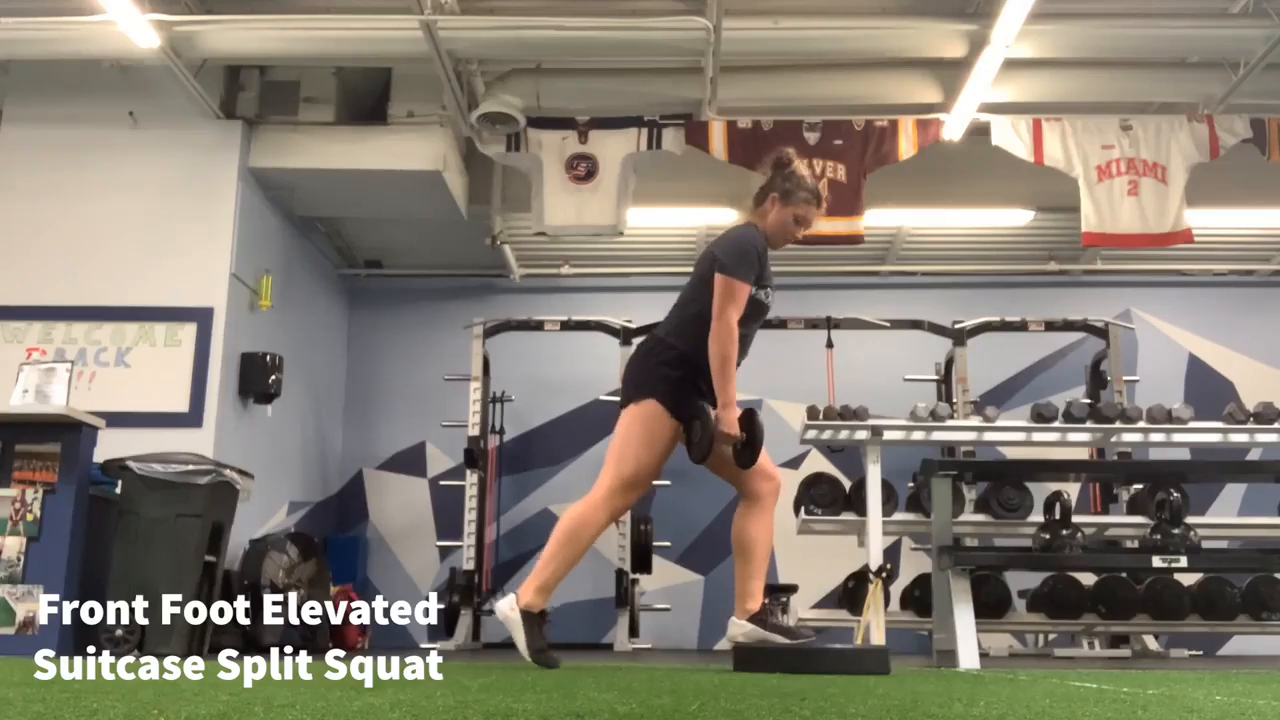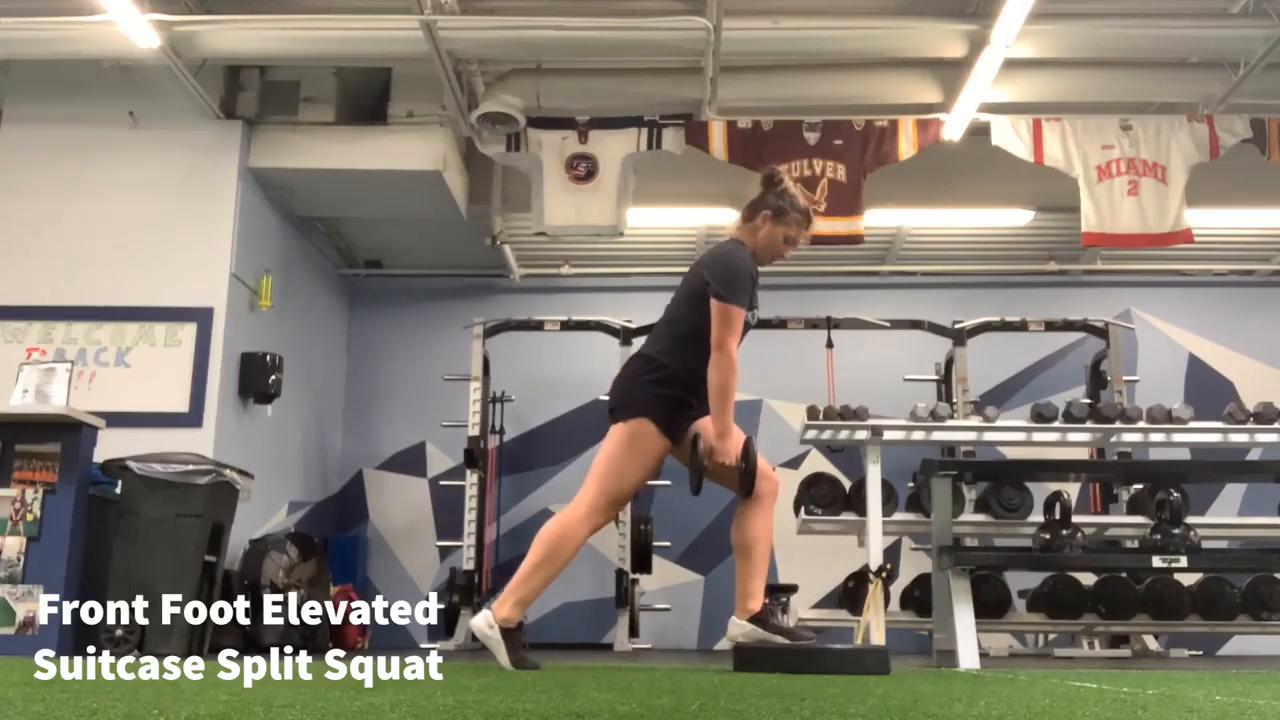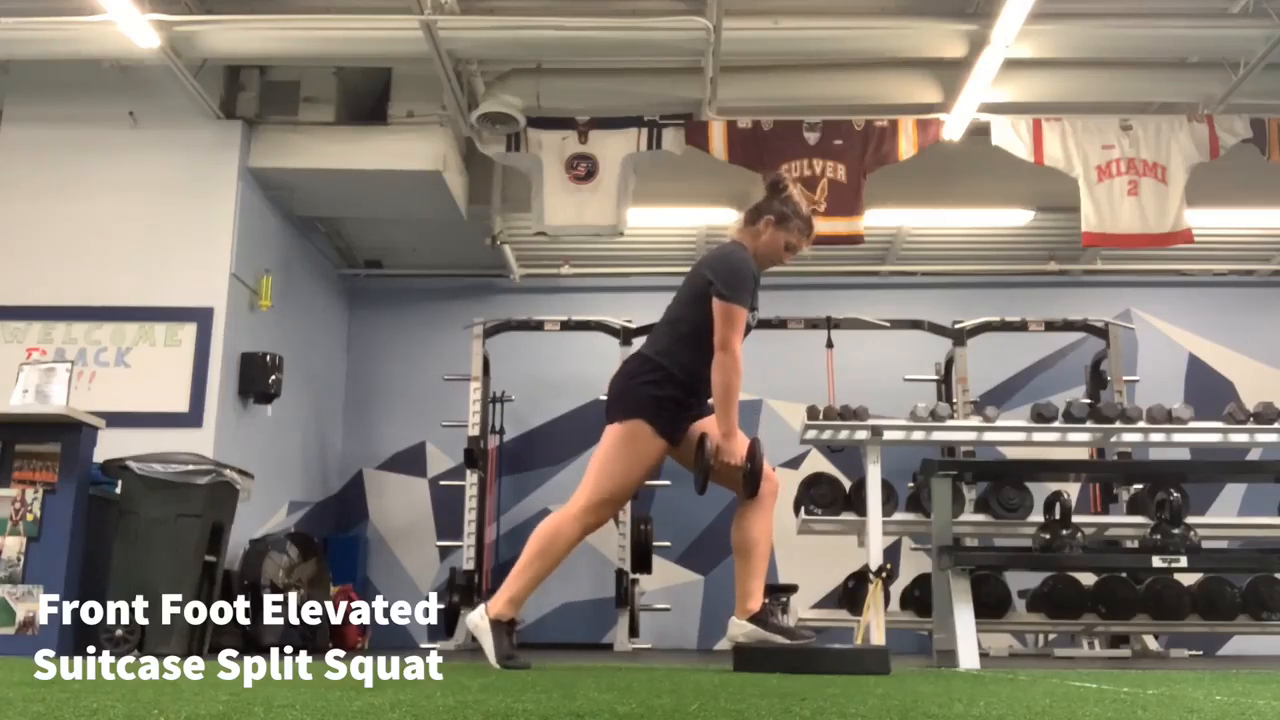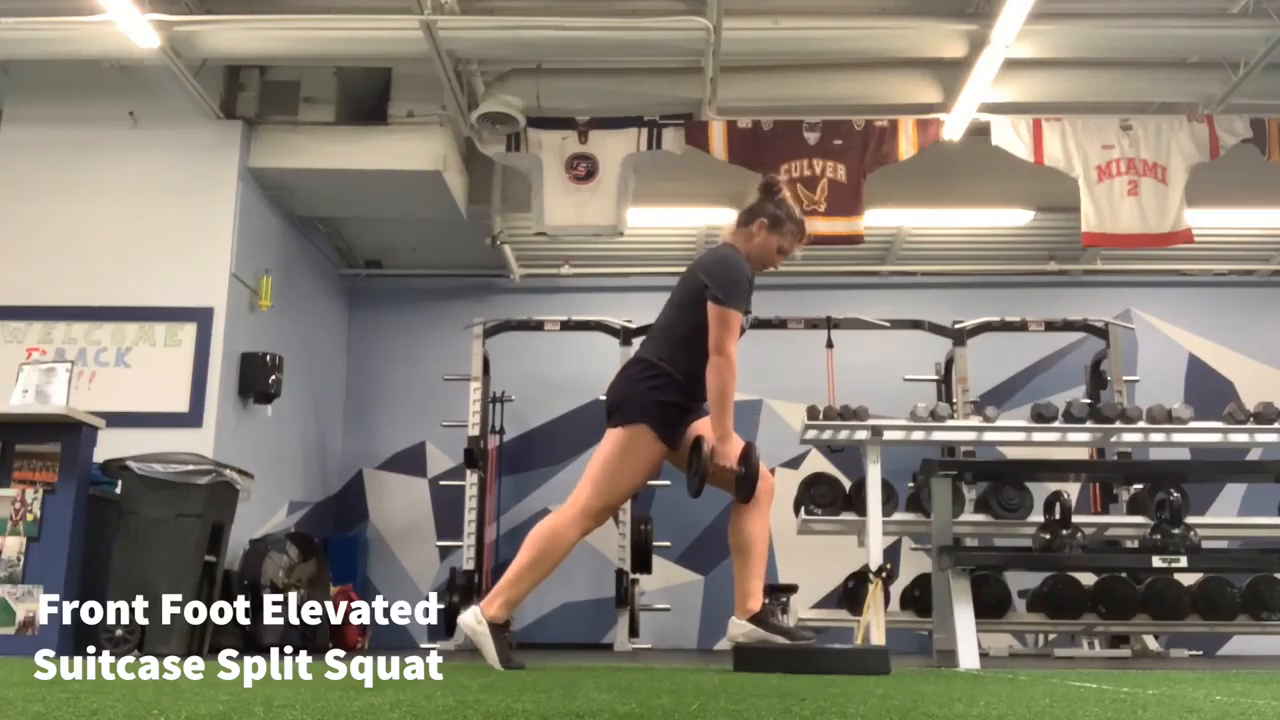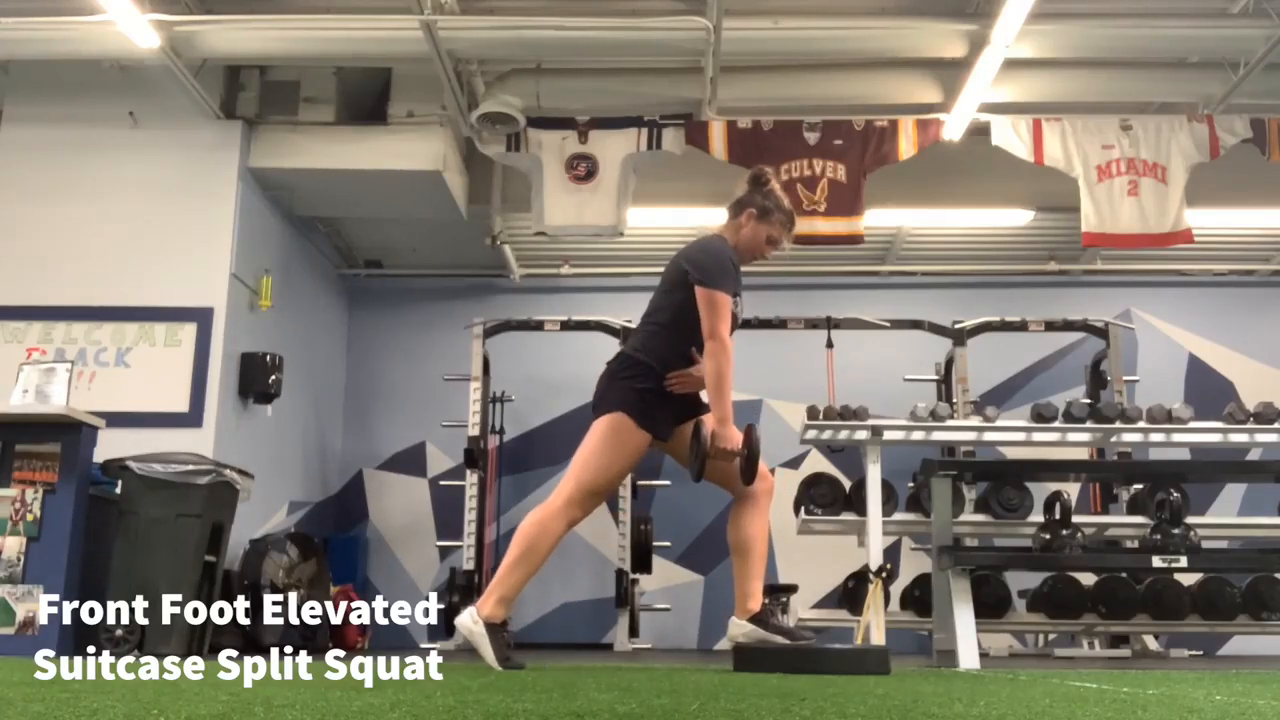
dt=0.4s
person 1, frame 1
left shoulder: (754, 253)
right shoulder: (744, 244)
right elbow: (723, 324)
left wrist: (723, 403)
right wrist: (727, 406)
left hip: (691, 387)
right hip: (663, 376)
left knee: (762, 484)
right knee: (614, 493)
left ankle: (749, 615)
right ankle: (527, 604)
person 1, frame 2
left shoulder: (735, 265)
right shoulder: (734, 263)
right elbow: (722, 351)
left wrist: (716, 429)
right wrist: (723, 434)
left hip: (680, 399)
right hip: (651, 393)
left knee: (762, 485)
right knee: (593, 507)
left ankle: (749, 615)
right ankle: (501, 618)
person 1, frame 3
left shoulder: (731, 264)
right shoulder: (737, 264)
right elbow: (726, 351)
left wrist: (722, 431)
right wrist: (728, 434)
left hip: (679, 399)
right hip: (650, 392)
left knee: (761, 485)
right knee: (591, 507)
left ankle: (749, 615)
right ankle: (496, 614)
person 1, frame 4
left shoulder: (723, 266)
right shoulder: (731, 269)
right elbow: (721, 356)
left wrist: (719, 432)
right wrist: (724, 439)
left hip: (675, 403)
right hip: (648, 397)
left knee: (758, 487)
right knee: (587, 510)
left ankle: (749, 615)
right ankle: (489, 614)
person 1, frame 5
left shoulder: (723, 264)
right shoulder: (714, 255)
right elbow: (716, 339)
left wrist: (703, 374)
right wrist: (724, 421)
left hip: (673, 398)
right hip: (635, 390)
left knee: (756, 485)
right knee: (571, 502)
left ankle: (750, 616)
right ankle: (485, 616)
